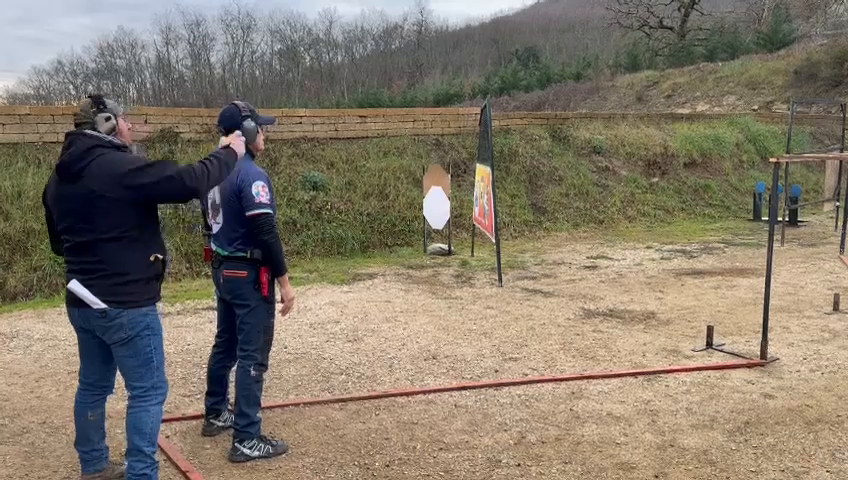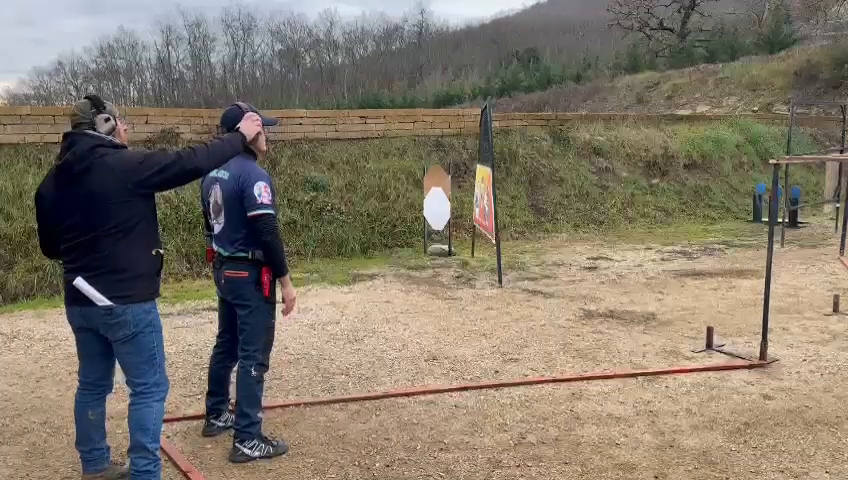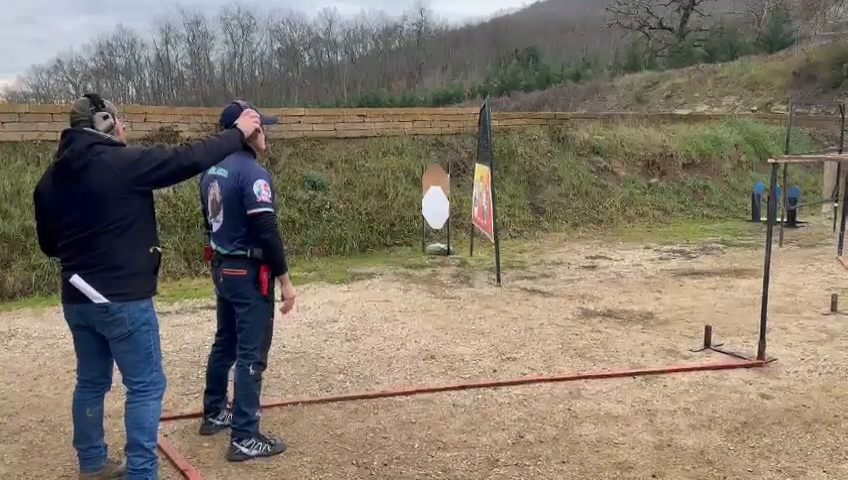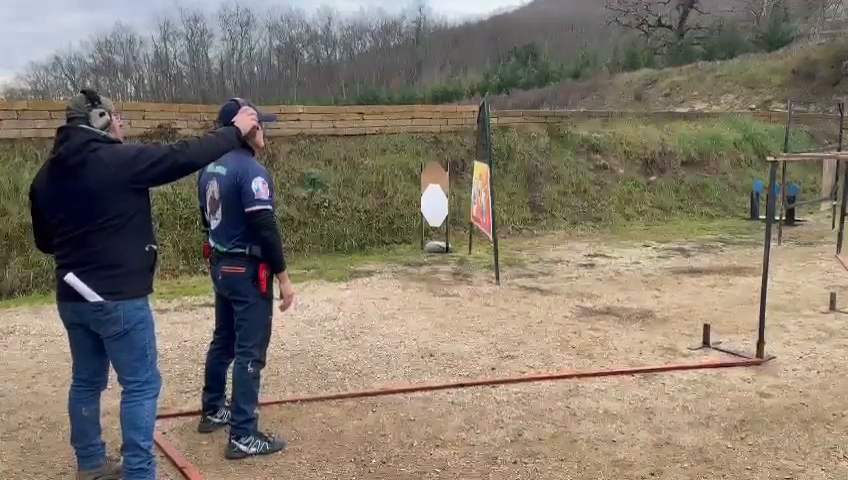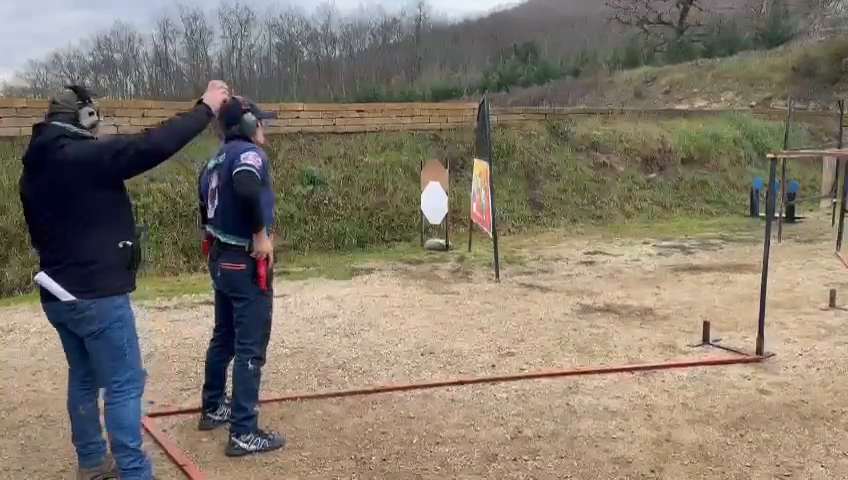
dt=0.7s
person 1, frame 1
left shoulder: (59, 178)
right shoulder: (120, 168)
left elbow: (58, 242)
right elbow: (188, 183)
right wrist: (229, 153)
left hip: (83, 301)
right hip: (126, 305)
left knee: (93, 385)
right knee: (148, 390)
person 1, frame 2
left shoulder: (52, 181)
right shoulder: (123, 166)
left elbow: (49, 246)
right elbow: (192, 162)
right wrist: (240, 135)
left hip: (80, 301)
right hip: (126, 302)
left knee: (92, 385)
right knee: (148, 388)
person 1, frame 3
left shoulder: (51, 178)
right shoulder: (121, 163)
left elbow: (48, 244)
right elbow: (189, 158)
right wrist: (238, 132)
left hip: (77, 298)
right hip: (123, 299)
left knee: (90, 382)
right knee: (145, 386)
person 1, frame 4
left shoulder: (47, 174)
right shoulder: (118, 160)
left elbow: (44, 241)
right elbow: (186, 156)
right wrist: (236, 130)
left hip: (72, 296)
right hip: (118, 298)
left knee: (86, 381)
right knee: (141, 385)
person 1, frame 5
left shoulder: (37, 167)
right shoulder: (86, 157)
right elbow: (152, 145)
right wrist: (205, 107)
left hip: (60, 294)
right hip: (97, 295)
left knee: (85, 379)
right knee: (125, 383)
person 2, frame 1
right shoulder: (251, 175)
right elbow: (265, 234)
right wrist: (284, 281)
left hip: (222, 271)
right hip: (249, 275)
left knee: (225, 344)
right knee: (252, 356)
left ankle: (216, 415)
right ankle: (246, 440)
person 2, frame 2
left shoulder: (212, 173)
right shoulder: (253, 175)
right elbow: (267, 233)
right wrist: (285, 281)
left hip: (223, 271)
right hip: (251, 275)
left knee: (226, 344)
right knee: (253, 356)
left ankle: (216, 415)
right ankle: (247, 440)
person 2, frame 3
left shoulder: (212, 171)
right shoulder: (252, 173)
right elbow: (266, 231)
right wrist: (284, 279)
left hip: (221, 269)
right hip: (249, 273)
left knee: (225, 343)
right knee: (250, 355)
left ankle: (214, 413)
right ankle: (244, 439)
person 2, frame 4
left shoulder: (210, 168)
right shoulder: (251, 170)
right elbow: (265, 228)
right wrist: (283, 277)
left hip: (221, 266)
right hip: (248, 270)
left knee: (223, 340)
right knee: (249, 352)
left ankle: (213, 411)
right ankle: (243, 436)
person 2, frame 5
left shoulder: (214, 163)
right shoulder: (251, 153)
left elbow: (206, 214)
right elbow: (246, 189)
right wrist: (260, 234)
left hip: (220, 260)
right hip: (246, 265)
left knee: (224, 337)
right knee: (251, 349)
left ankle: (213, 408)
right ankle: (243, 434)
